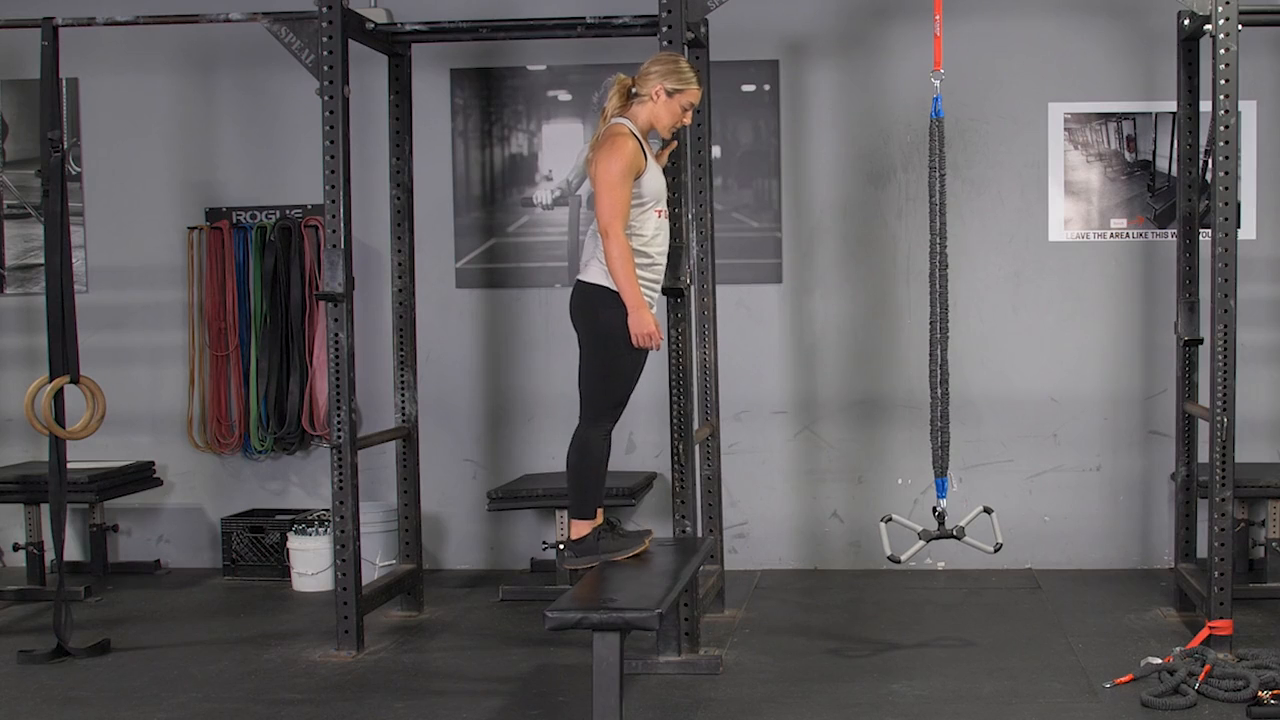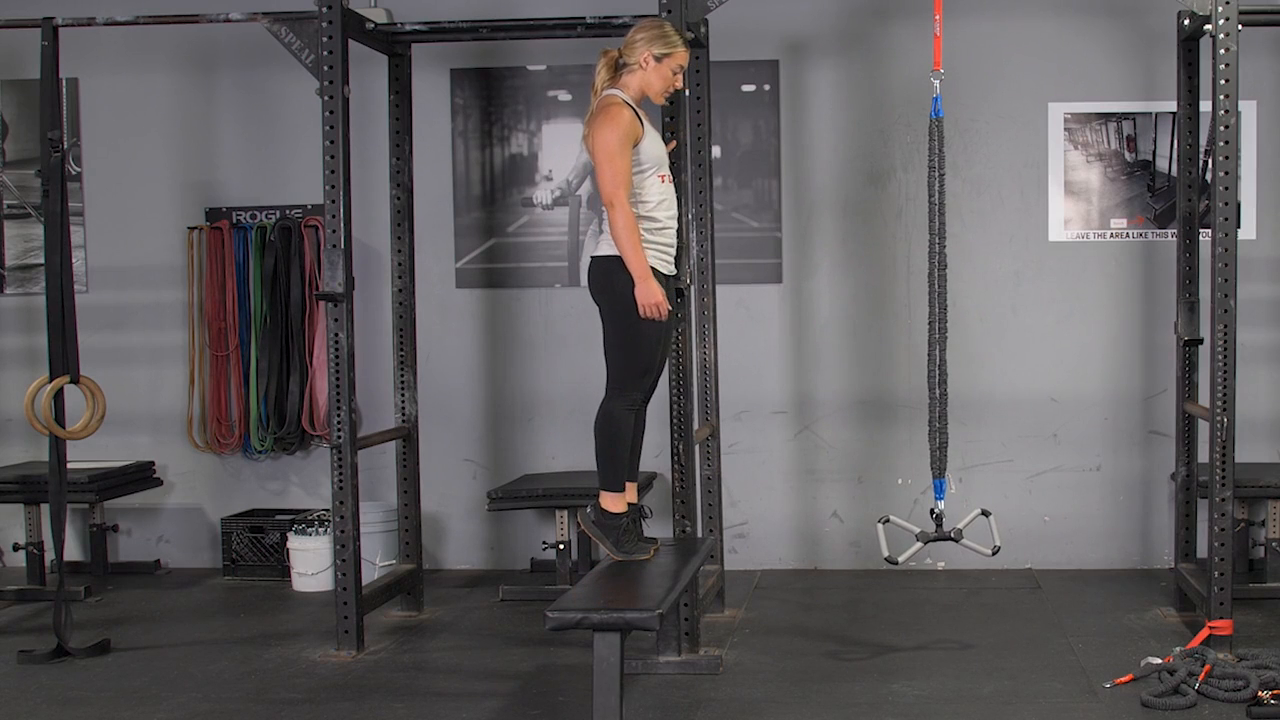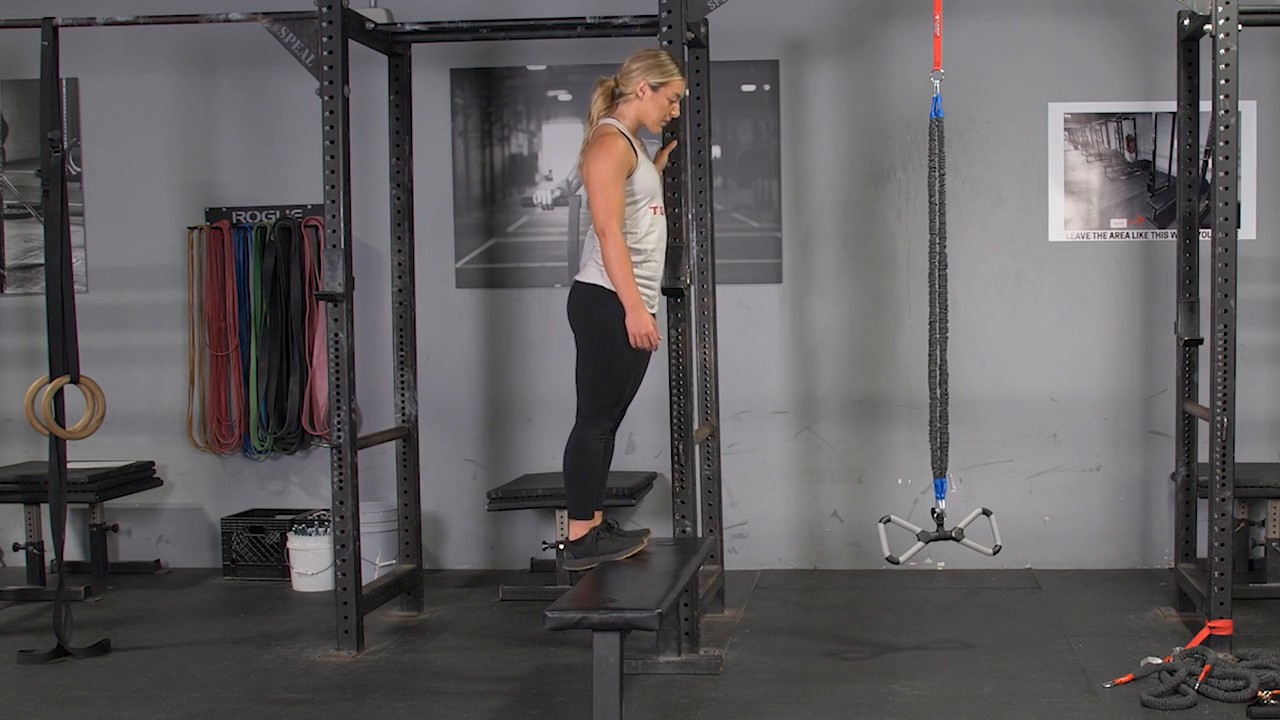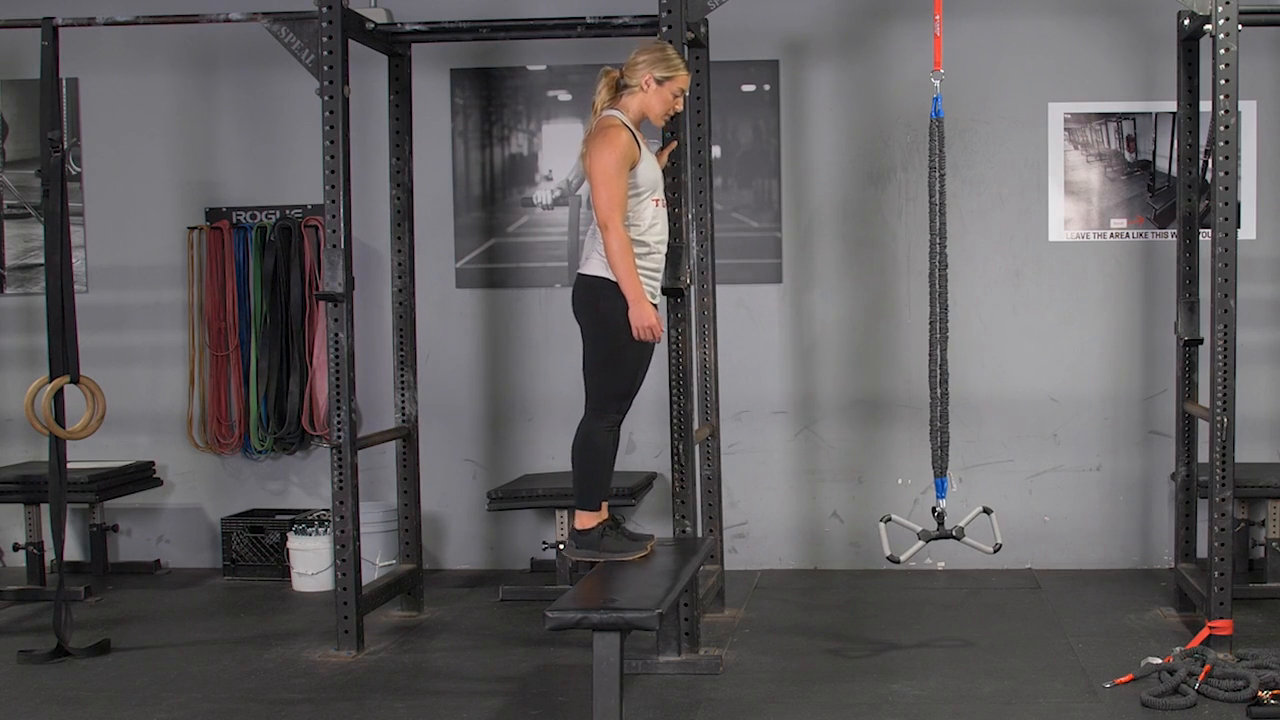
dt=1s
person 1, frame 1
left shoulder: (636, 143)
right shoulder: (620, 142)
right elbow: (611, 232)
left wrist: (661, 162)
right wrist: (636, 307)
left hip: (624, 302)
right hip: (610, 301)
left knee: (604, 418)
right knee: (598, 418)
left ankle: (593, 527)
right ankle: (582, 538)
person 1, frame 2
left shoulder: (634, 115)
right shoulder: (615, 112)
right elbow: (616, 203)
left wrist: (667, 152)
right wrist: (643, 277)
left hip: (649, 272)
right hip: (628, 273)
left knee: (638, 394)
right knee: (625, 392)
left ankle: (626, 507)
right ankle: (608, 509)
person 1, frame 3
left shoulder: (631, 145)
right shoulder: (609, 143)
right elbow: (608, 233)
left wrist: (659, 166)
right wrist: (634, 308)
left hip: (628, 304)
right hip: (607, 302)
left knee: (607, 420)
right knee: (595, 420)
left ankle: (593, 526)
right ankle: (580, 539)
person 1, frame 4
left shoulder: (631, 137)
right shoulder: (613, 134)
right elbow: (611, 226)
left wrist: (661, 162)
right wrist: (638, 301)
left hip: (629, 294)
right hip: (610, 293)
left knee: (612, 412)
right knee: (604, 410)
left ankle: (599, 521)
right ankle: (586, 529)
